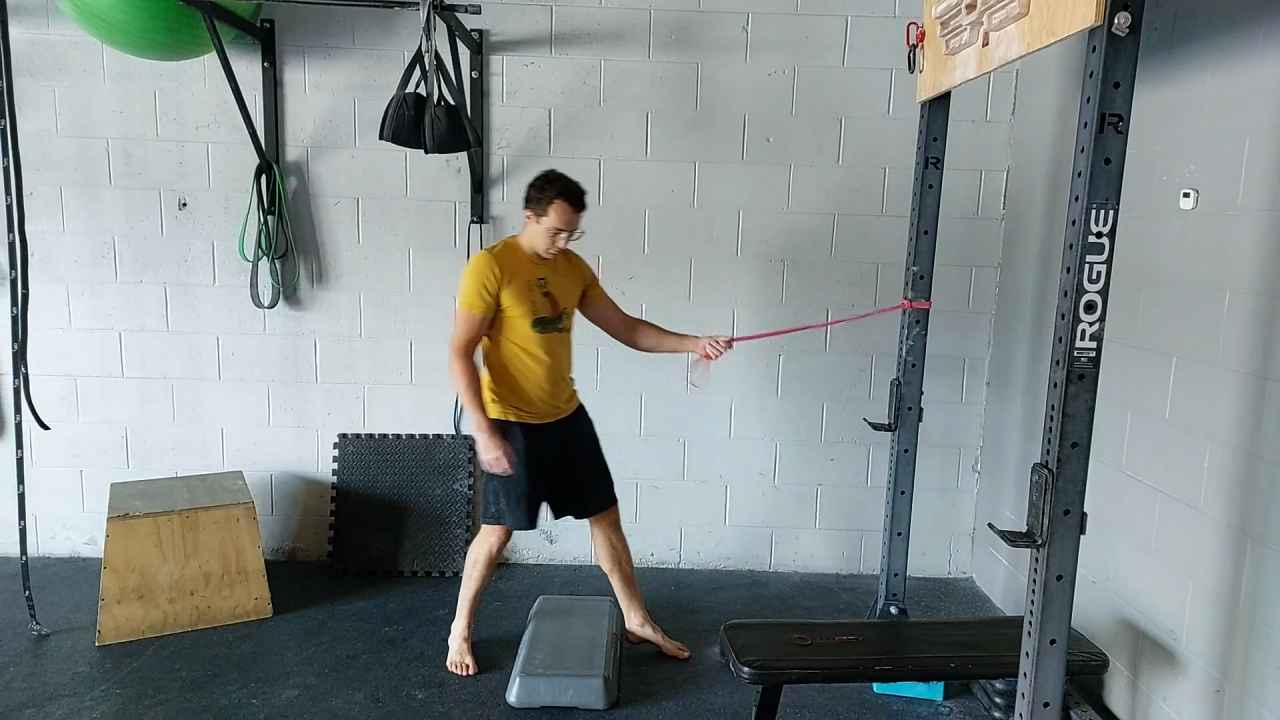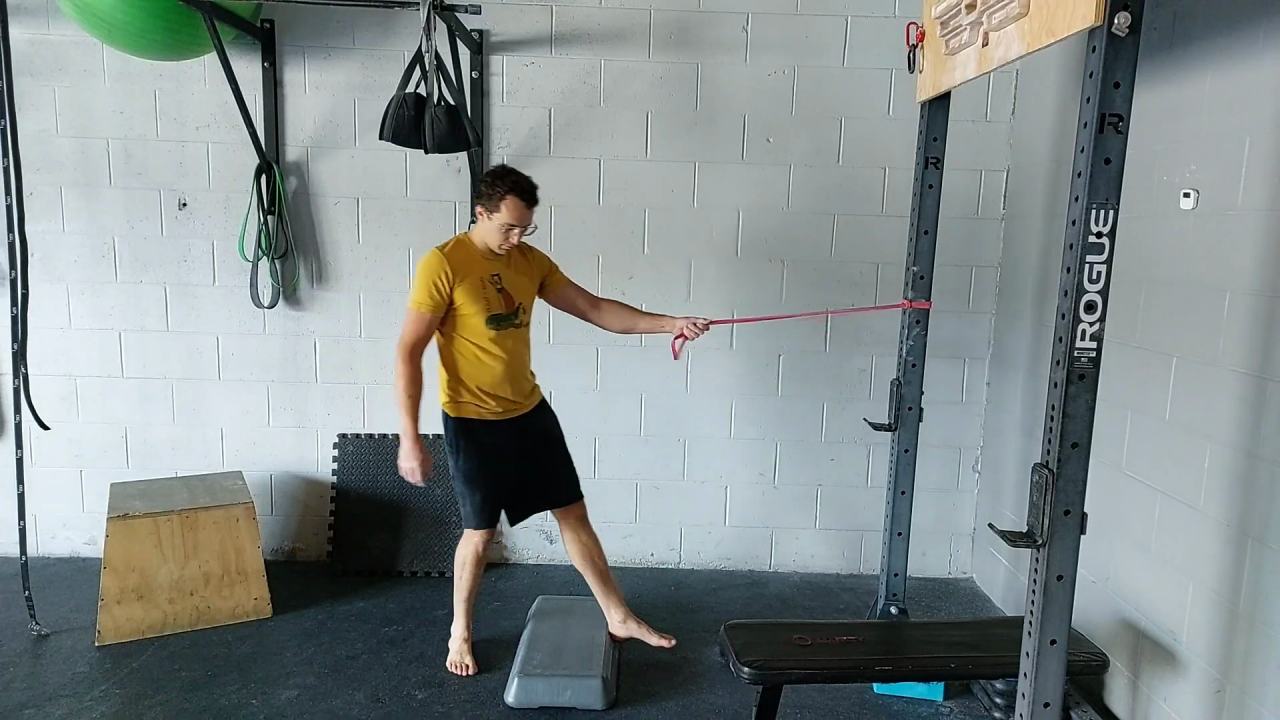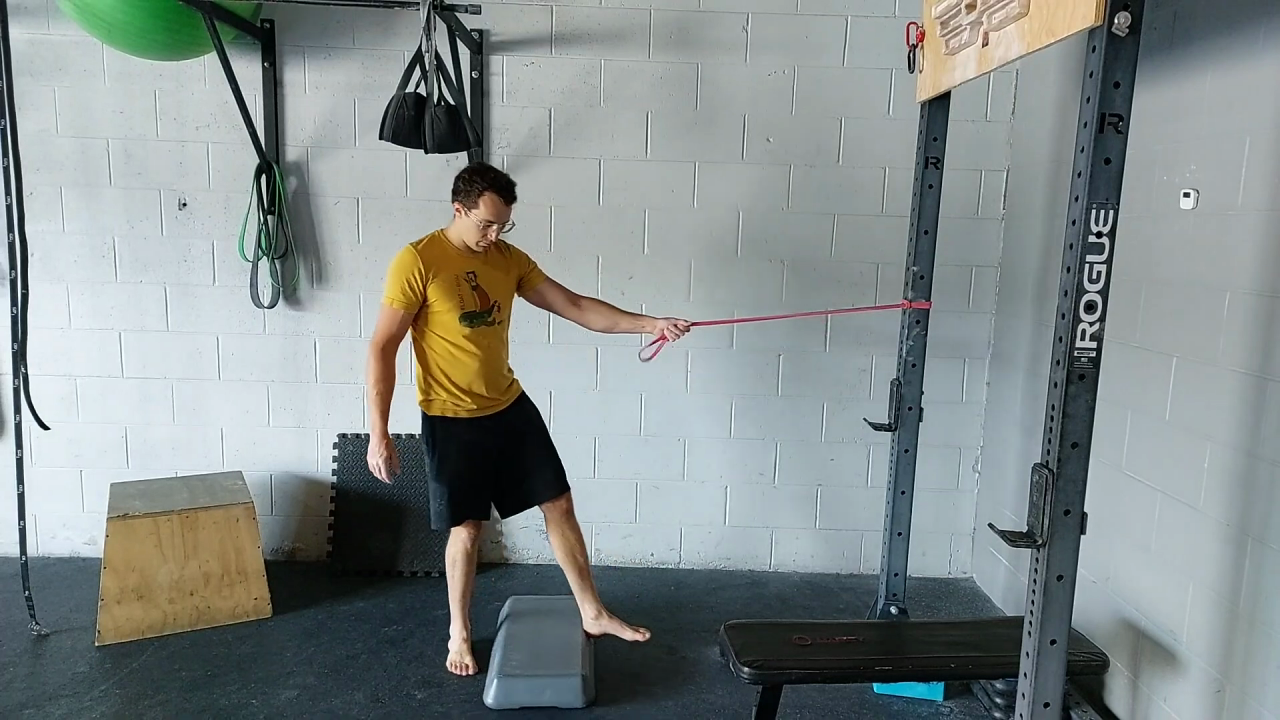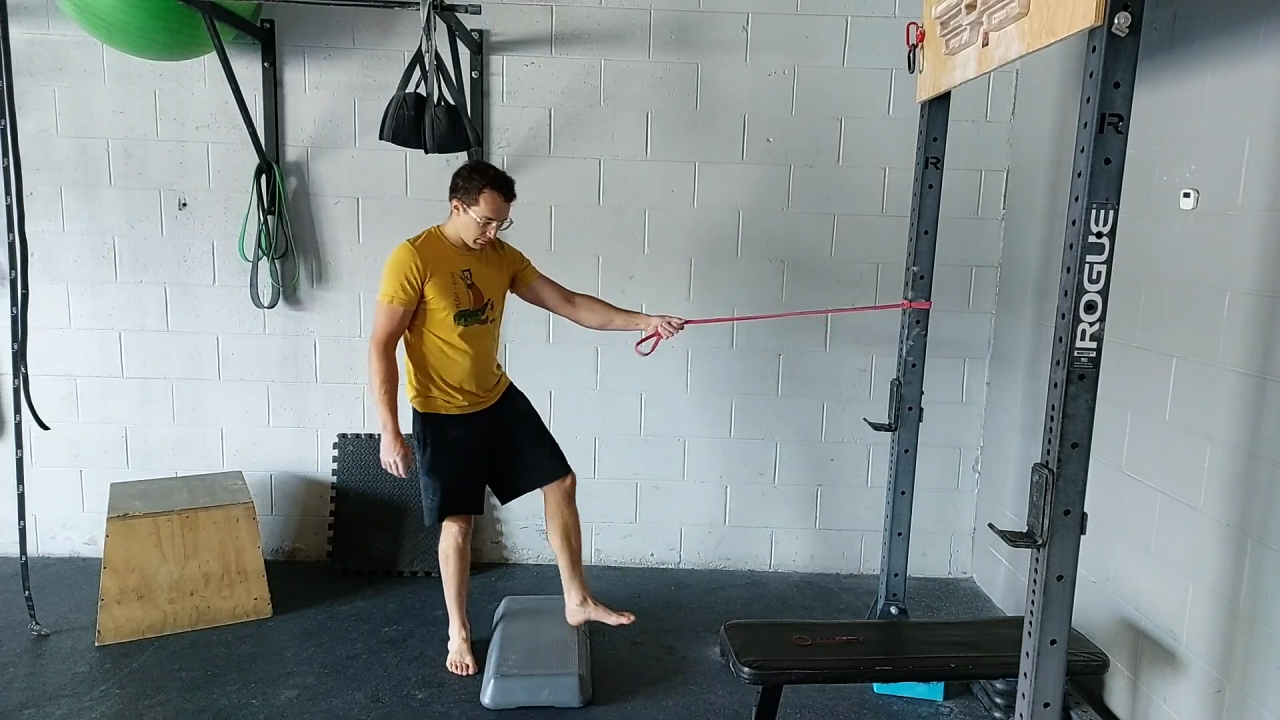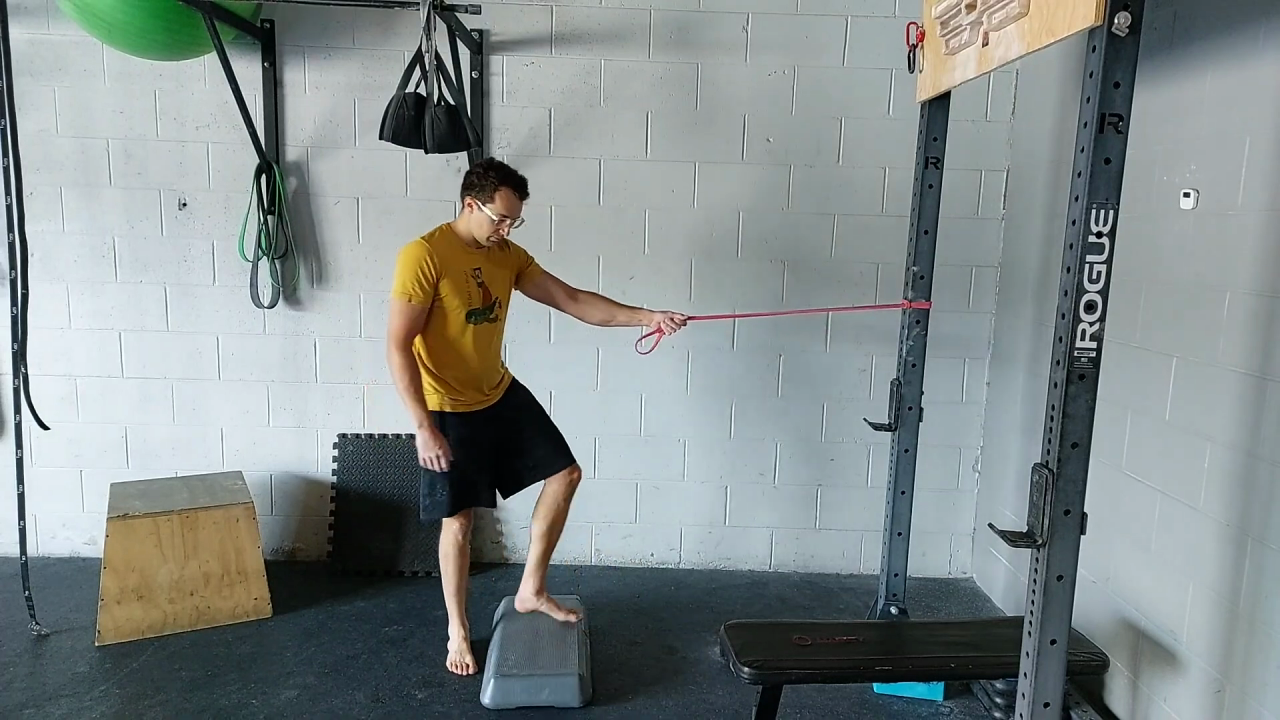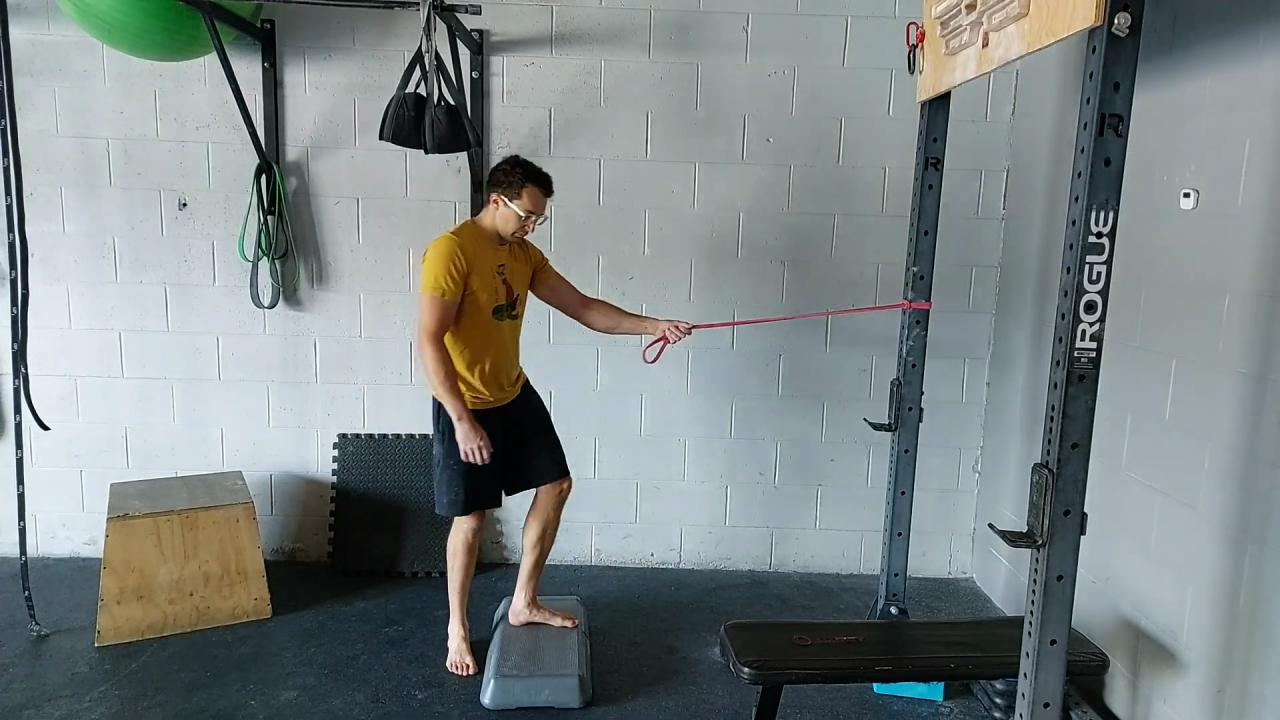
dt=0.2s
person 1, frame 1
left shoulder: (575, 269)
right shoulder: (490, 267)
left elbow: (625, 328)
right elbow: (461, 353)
left wrist: (692, 343)
right wrist: (483, 431)
left hip: (567, 417)
right hip: (512, 423)
left knee: (606, 517)
right knee: (498, 529)
left ankle: (636, 621)
right ankle: (460, 629)
person 1, frame 2
left shoulder: (531, 261)
right shoulder: (442, 265)
left elbow: (594, 309)
right elbow: (408, 352)
left wrist: (667, 322)
right wrist: (410, 438)
left hip: (530, 411)
right hip: (473, 422)
left knee: (572, 512)
right knee: (479, 531)
left ankle: (618, 617)
right ankle: (459, 632)
person 1, frame 3
left shoulder: (509, 259)
right shoulder: (417, 262)
left elbow: (575, 307)
right elbow: (382, 348)
left wrist: (649, 323)
right wrist: (379, 433)
left hip: (511, 406)
right hip: (452, 418)
left knee: (558, 505)
right knee: (466, 527)
left ankle: (593, 613)
right ankle: (459, 633)
person 1, frame 4
left shoulder: (503, 256)
right shoulder: (413, 258)
left elbow: (569, 304)
right elbow: (382, 346)
left wrist: (643, 321)
right wrist: (389, 430)
left hip: (501, 399)
right hip: (442, 414)
left knee: (560, 485)
right knee: (457, 523)
left ankle: (578, 600)
right ankle: (458, 632)
person 1, frame 5
left shoulder: (508, 255)
right shoulder: (423, 256)
left elbow: (573, 301)
right elbow: (398, 345)
left wrist: (646, 316)
right wrist: (424, 427)
left hip: (502, 394)
right hip: (449, 410)
left knee: (565, 474)
right knee: (458, 519)
left ankle: (531, 590)
right ankle: (458, 631)
person 1, frame 6
left shoulder: (525, 254)
right shoulder: (451, 251)
left elbow: (583, 307)
right elbow: (429, 340)
left wrist: (653, 325)
right wrist: (462, 419)
left hip: (515, 394)
right hip: (465, 405)
left knee: (555, 486)
right knee: (470, 518)
left ankle: (524, 602)
right ankle: (458, 629)
